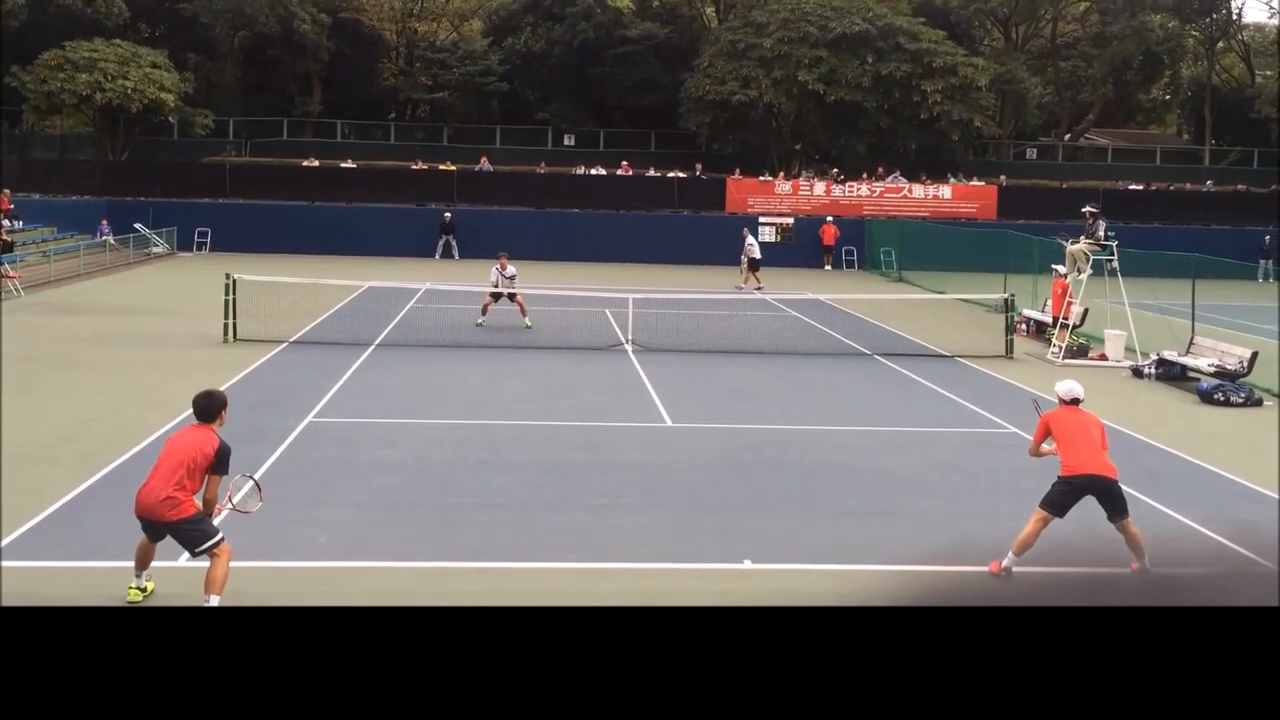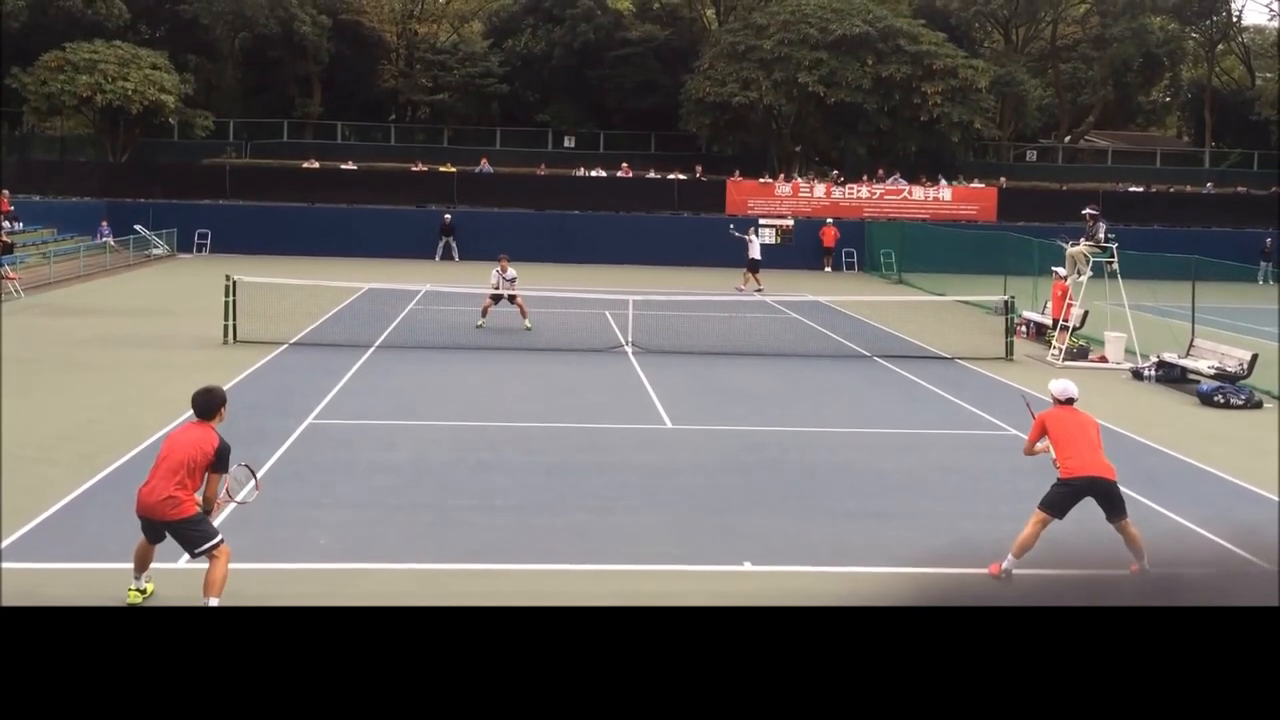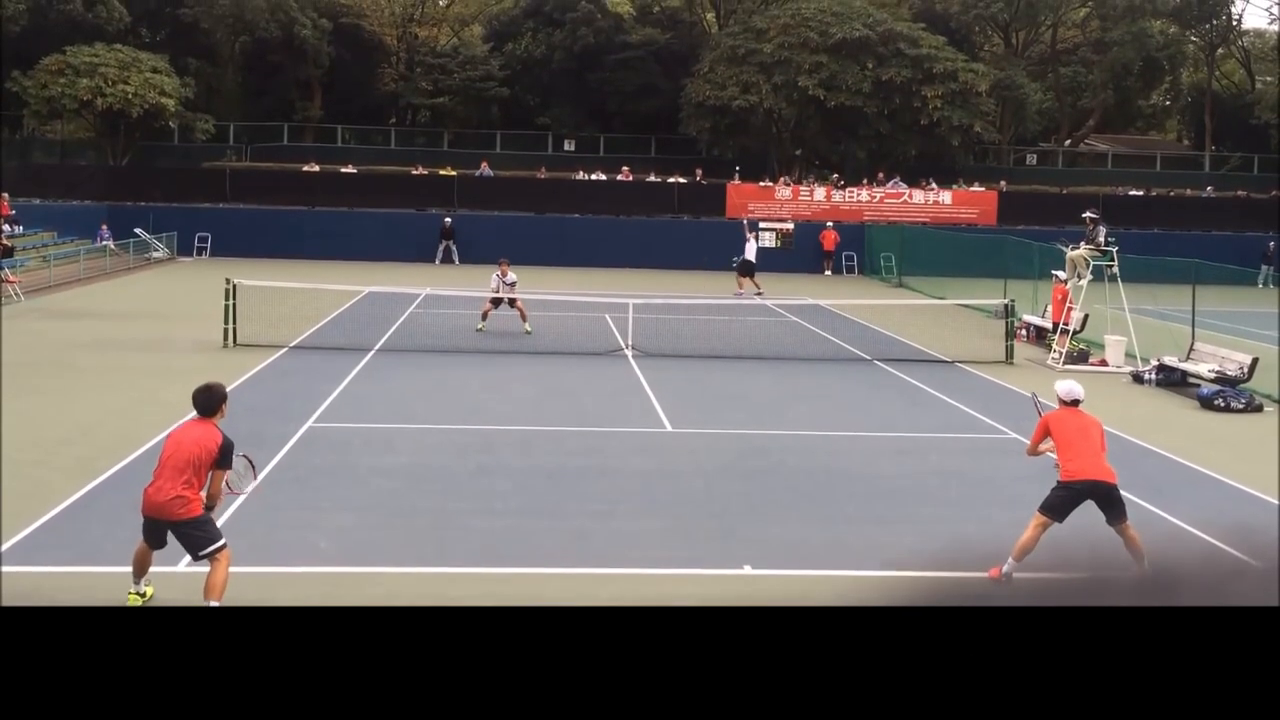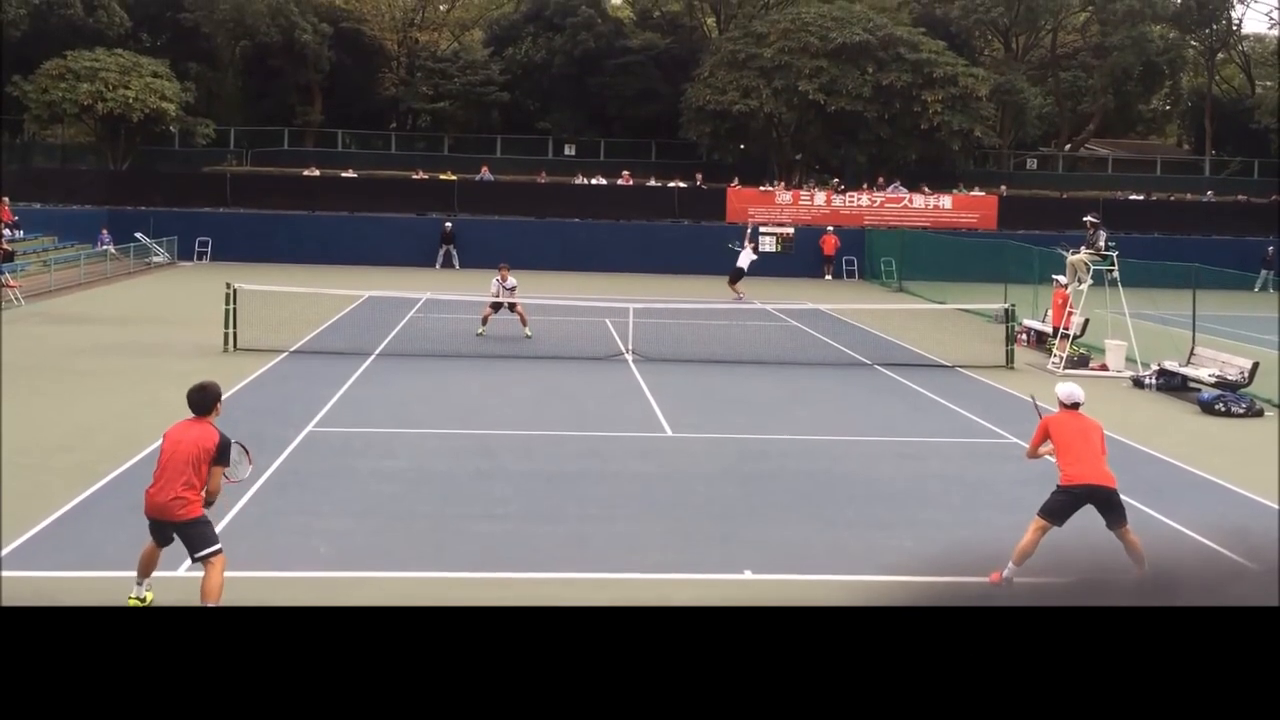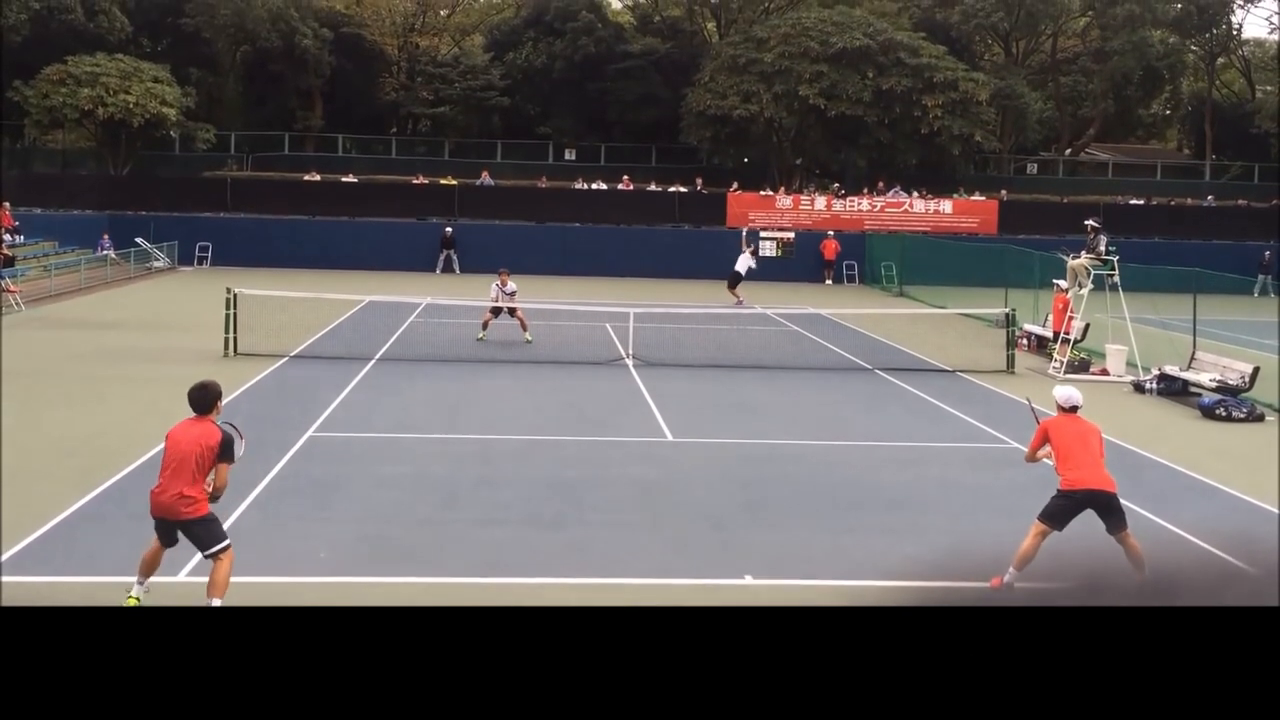
dt=0.3s
person 1, frame 1
left shoulder: (178, 435)
right shoulder: (220, 447)
right elbow: (210, 496)
left wrist: (197, 506)
right wrist: (208, 514)
left hip: (144, 502)
right hip: (173, 508)
left knee: (152, 537)
right knee: (221, 552)
left ankle: (138, 586)
right ankle: (210, 603)
person 1, frame 2
left shoulder: (177, 432)
right shoulder: (220, 445)
right elbow: (210, 494)
left wrist: (195, 501)
right wrist: (207, 511)
left hip: (145, 502)
right hip: (175, 508)
left knee: (150, 539)
right knee: (220, 554)
left ankle: (137, 588)
right ankle: (210, 603)
person 1, frame 3
left shoulder: (177, 431)
right shoulder: (223, 442)
right elbow: (214, 492)
right wrist: (209, 507)
left hip: (152, 501)
right hip: (183, 508)
left knee: (148, 545)
right knee: (221, 558)
left ankle: (137, 591)
right ankle: (211, 604)
person 1, frame 4
left shoulder: (172, 430)
right shoulder: (220, 440)
right elbow: (213, 489)
right wrist: (207, 501)
left hip: (154, 502)
right hip: (185, 509)
left knee: (157, 544)
right knee: (215, 562)
left ankle: (138, 595)
person 1, frame 5
left shoulder: (175, 430)
right shoulder: (223, 437)
right elbow: (220, 484)
right wrist: (213, 496)
left hip: (160, 501)
right hip: (192, 507)
left knee: (161, 543)
right knee: (224, 557)
left ankle: (135, 595)
right ankle: (213, 604)
person 2, frame 1
left shoulder: (1050, 416)
right shoulder: (1096, 420)
left elbow: (1033, 451)
left hip: (1074, 475)
right hip: (1106, 475)
left knee: (1039, 519)
right knee: (1125, 524)
left ankle: (1005, 565)
right ankle: (1143, 564)
person 2, frame 2
left shoulder: (1046, 416)
right shoulder: (1090, 420)
left elbow: (1027, 450)
left wrist: (1044, 448)
left hip: (1074, 477)
right hip: (1105, 476)
left knee: (1037, 521)
right knee: (1124, 525)
left ankle: (1005, 568)
right ankle: (1143, 566)
person 2, frame 3
left shoulder: (1050, 418)
right shoulder: (1095, 422)
left elbow: (1031, 451)
left hip: (1074, 480)
right hip: (1105, 480)
left knee: (1038, 525)
right knee: (1124, 528)
left ankle: (1005, 571)
right ankle: (1144, 570)
person 2, frame 4
left shoulder: (1050, 421)
right shoulder: (1096, 426)
left elbow: (1030, 454)
left hip: (1073, 484)
right hip: (1105, 484)
left knee: (1037, 528)
right knee: (1124, 533)
left ankle: (1006, 575)
person 2, frame 5
left shoulder: (1049, 425)
right shoulder: (1094, 429)
left elbow: (1029, 457)
left wrist: (1046, 453)
left hip: (1074, 489)
right hip: (1105, 488)
left knee: (1037, 532)
right knee: (1124, 537)
left ankle: (1007, 580)
right ankle: (1144, 579)
